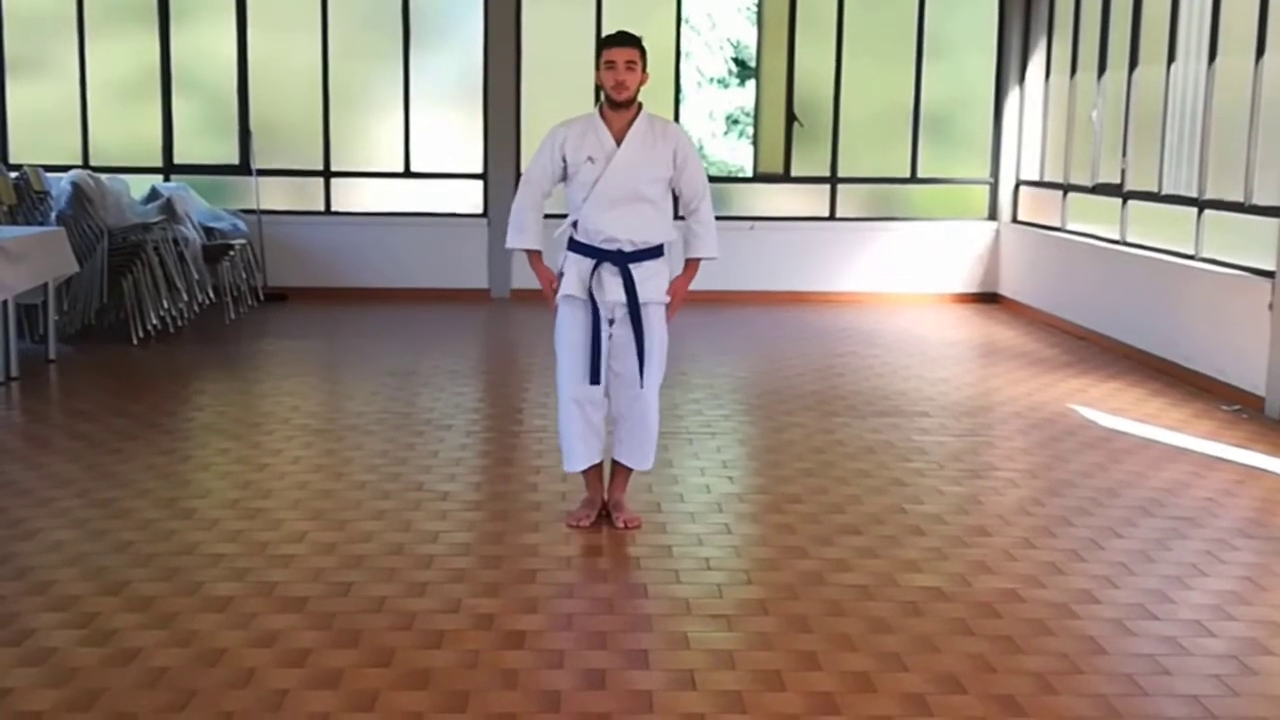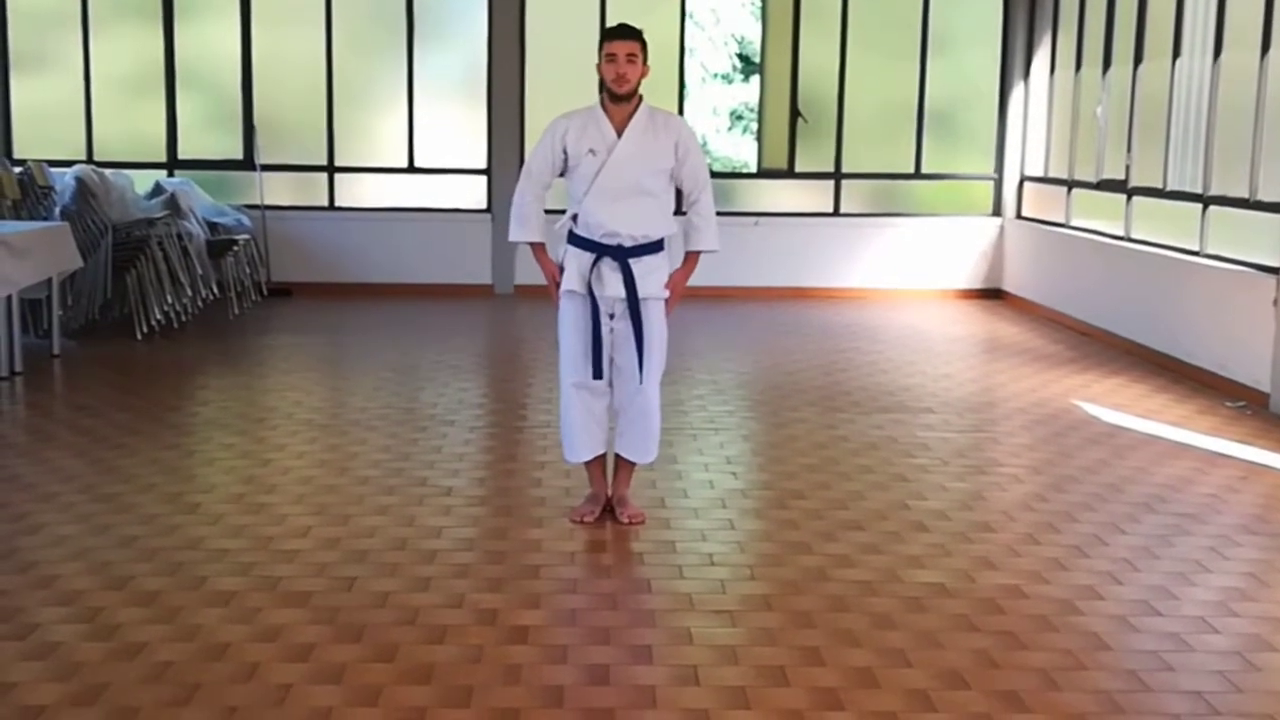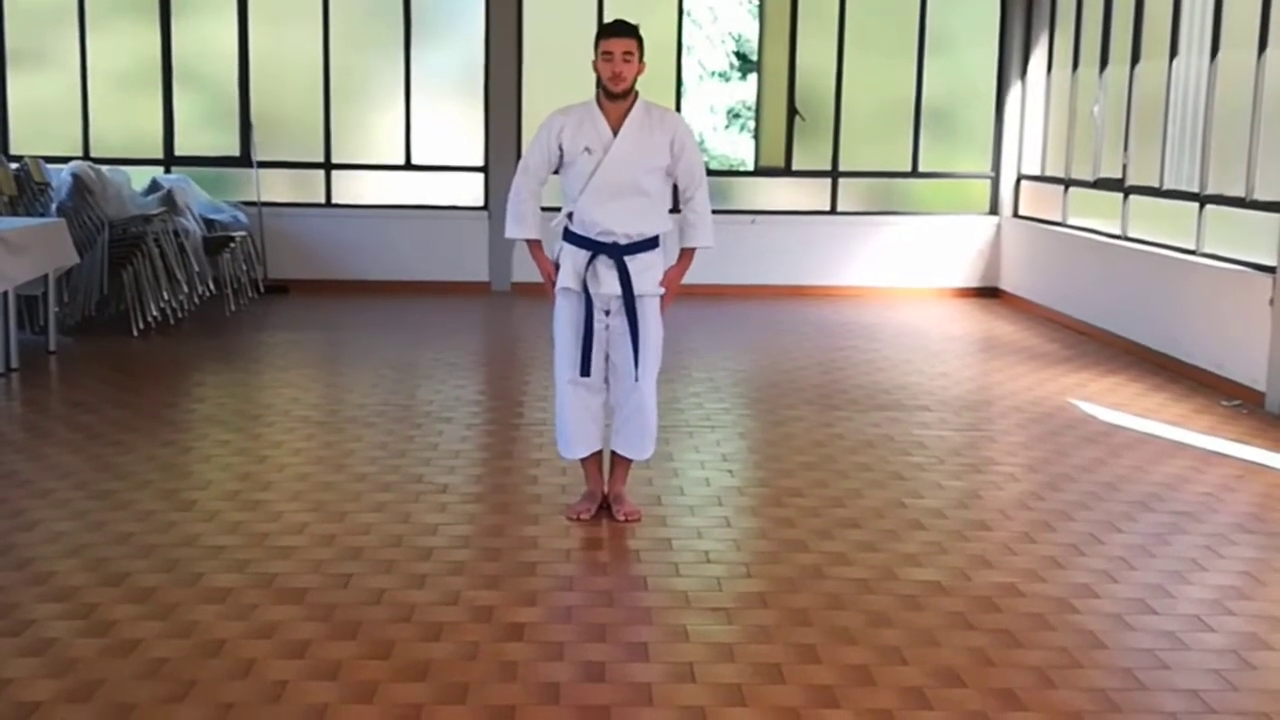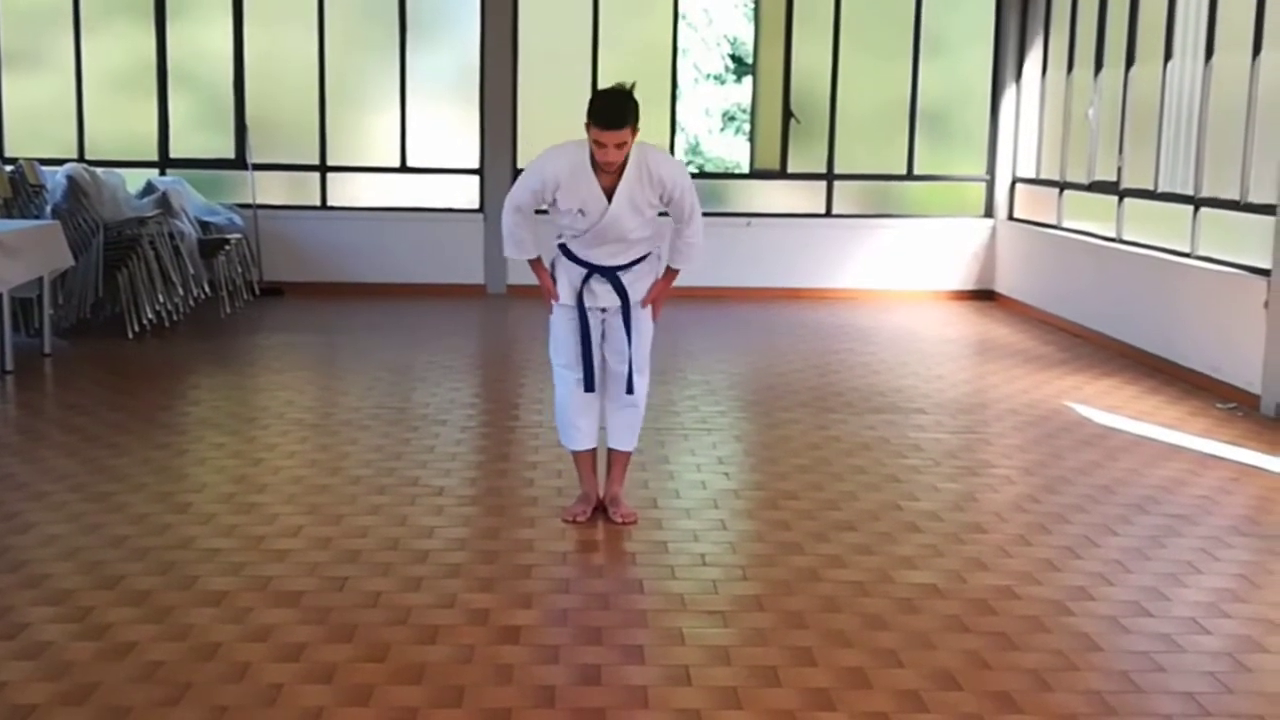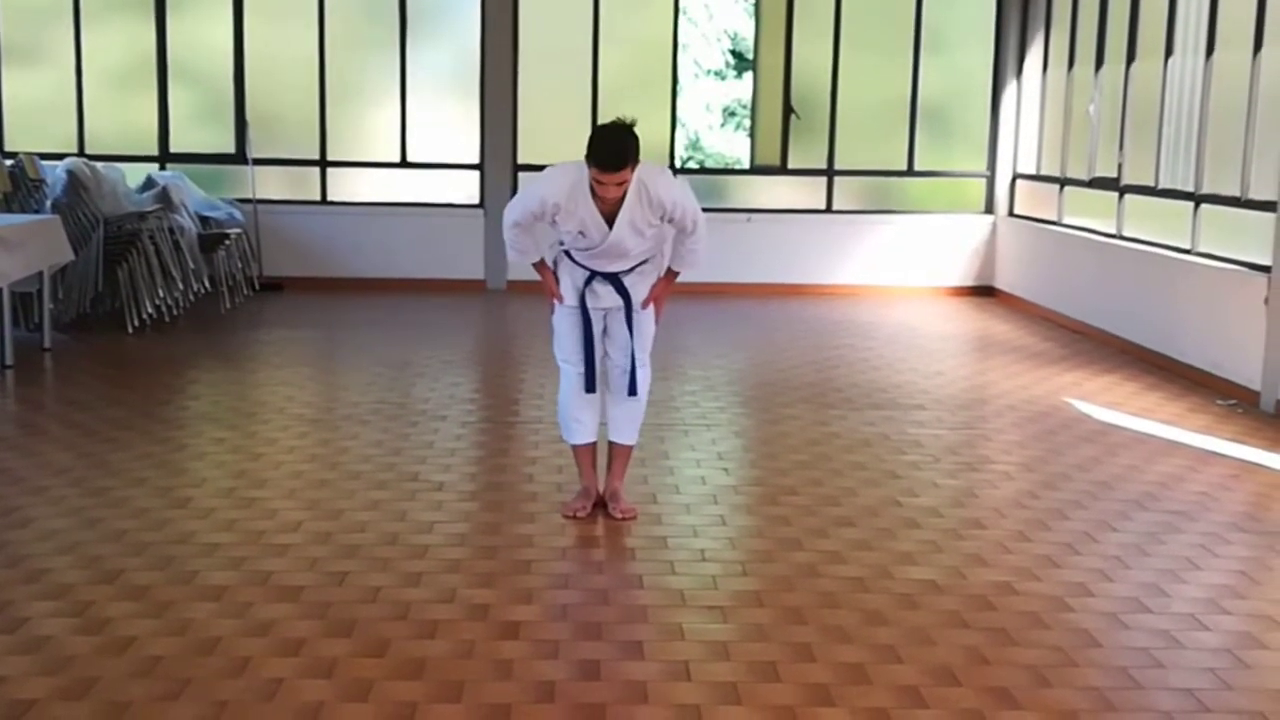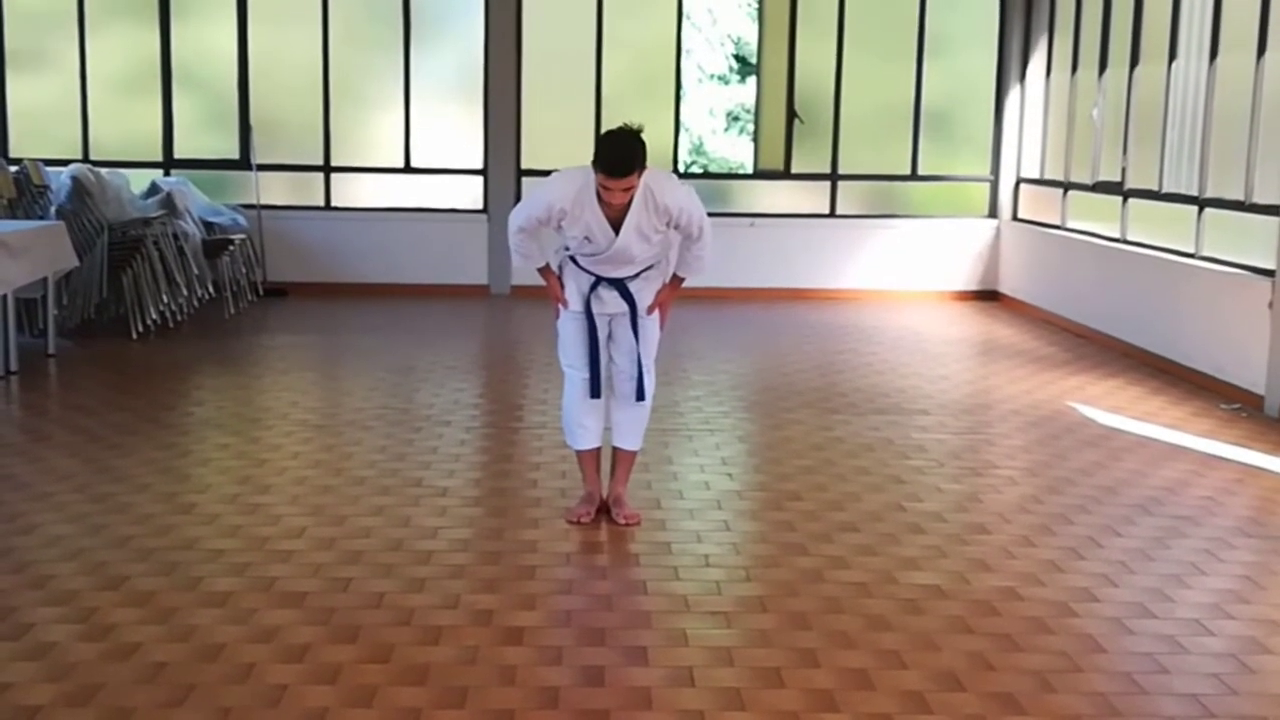
dt=0.5s
person 1, frame 1
left shoulder: (671, 139)
right shoulder: (567, 136)
left elbow: (699, 206)
right elbow: (528, 199)
left wrist: (687, 275)
right wrist: (540, 268)
left hip: (646, 277)
right hip: (583, 276)
left knee: (638, 390)
right knee: (580, 387)
left ankle: (618, 494)
right ankle: (592, 492)
person 1, frame 2
left shoulder: (672, 131)
right shoulder: (567, 129)
left elbow: (700, 199)
right elbow: (529, 191)
left wrist: (686, 269)
right wrist: (544, 261)
left hip: (645, 270)
right hip: (583, 268)
left knee: (640, 382)
right knee: (582, 380)
left ankle: (622, 490)
right ankle: (596, 488)
person 1, frame 3
left shoulder: (670, 127)
right shoulder: (563, 124)
left elbow: (695, 196)
right elbow: (525, 188)
left wrist: (681, 266)
right wrist: (541, 258)
left hip: (642, 267)
right hip: (579, 265)
left knee: (636, 380)
right knee: (577, 377)
left ankle: (618, 487)
right ankle: (592, 486)
person 1, frame 4
left shoulder: (663, 170)
right shoulder: (555, 166)
left elbow: (690, 223)
right elbow: (515, 212)
left wrist: (667, 281)
right wrist: (541, 273)
left hip: (635, 280)
right hip: (574, 278)
left knee: (629, 380)
right knee: (574, 378)
left ankle: (615, 489)
right ankle: (587, 488)
person 1, frame 5
left shoulder: (663, 189)
right shoulder: (554, 187)
left elbow: (692, 228)
right elbow: (515, 221)
left wrist: (667, 280)
right wrist: (545, 273)
left hip: (636, 282)
right hip: (576, 280)
left knee: (630, 376)
right knee: (578, 375)
left ankle: (614, 485)
right ankle: (587, 484)
person 1, frame 6
left shoulder: (670, 195)
right shoulder: (561, 192)
left elbow: (698, 234)
right elbow: (520, 227)
left wrist: (673, 287)
right wrist: (550, 279)
left hip: (641, 288)
right hip: (581, 286)
left knee: (634, 382)
right knee: (582, 380)
left ankle: (618, 490)
right ankle: (591, 490)
